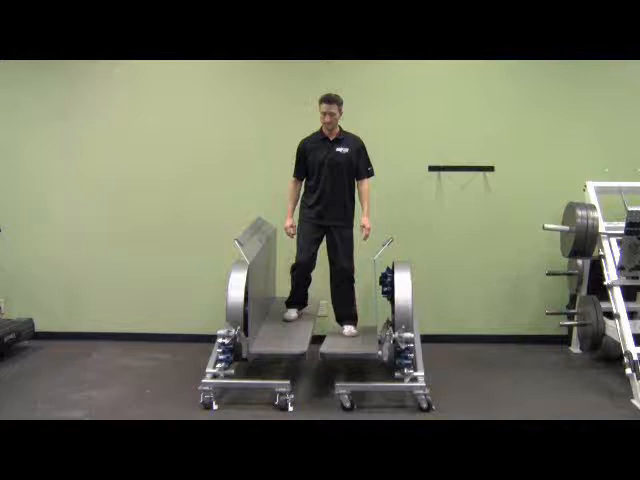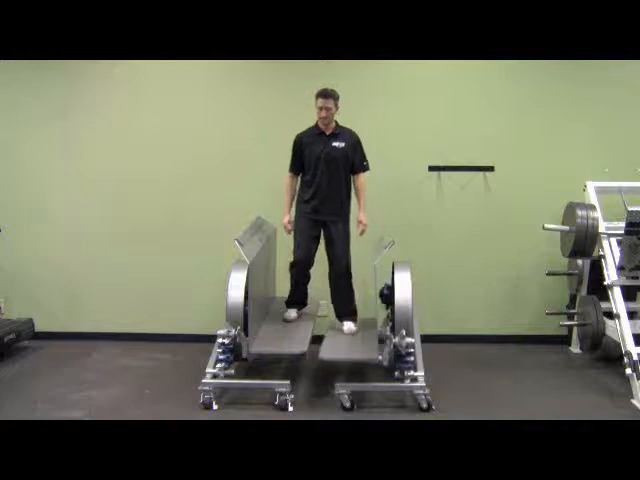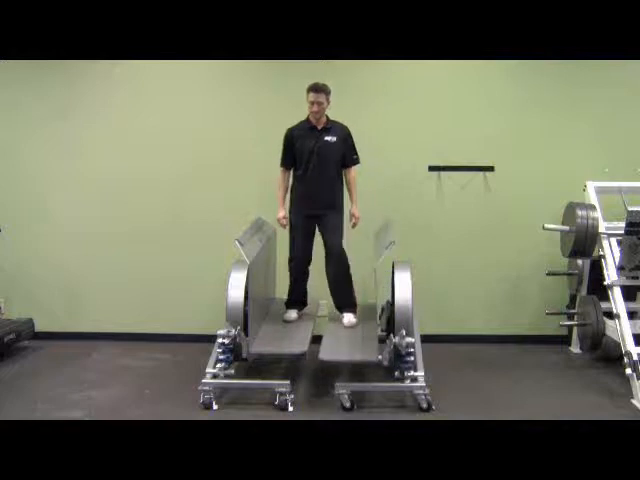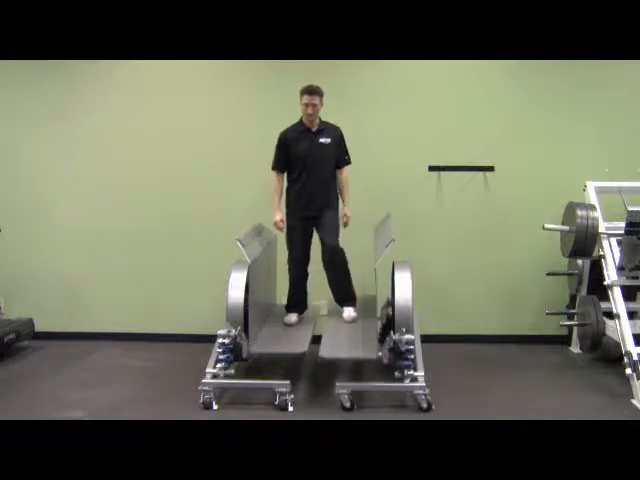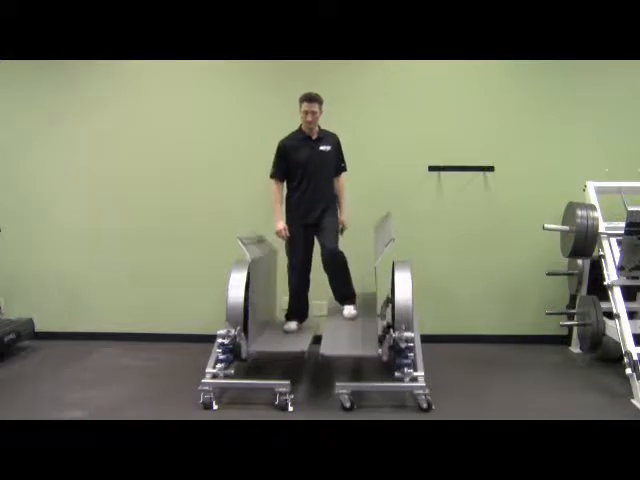
dt=0.2s
person 1, frame 1
left shoulder: (354, 144)
right shoulder: (307, 144)
left elbow: (363, 181)
right elbow: (296, 181)
left wrist: (365, 215)
right wrist: (289, 215)
left hip: (341, 218)
right hip: (311, 216)
left knee: (343, 269)
right knee: (303, 262)
left ankle: (347, 319)
right ankle: (295, 304)
person 1, frame 2
left shoulder: (350, 139)
right shoulder: (303, 139)
left elbow: (358, 176)
right elbow: (293, 176)
left wrist: (362, 211)
right wrist: (287, 211)
left hip: (338, 213)
right hip: (307, 212)
left knee: (340, 265)
right knee: (301, 260)
left ankle: (347, 316)
right ankle: (295, 304)
person 1, frame 3
left shoulder: (341, 132)
right shoulder: (294, 133)
left elbow: (349, 170)
right elbow: (285, 171)
left wrist: (354, 204)
right wrist: (281, 207)
left hip: (331, 207)
right hip: (301, 208)
left knee: (336, 255)
right knee: (299, 257)
left ankle: (347, 308)
right ankle: (295, 304)
person 1, frame 4
left shoulder: (334, 133)
right shoulder: (288, 136)
left elbow: (341, 171)
right elbow: (278, 174)
left wrist: (345, 205)
right wrist: (277, 210)
left hip: (327, 207)
right hip: (298, 209)
left knee: (332, 249)
right knee: (298, 259)
left ankle: (347, 303)
right ankle: (295, 308)
person 1, frame 5
left shoulder: (332, 141)
right shoulder: (287, 144)
left elbow: (337, 178)
right elbow: (277, 183)
left wrist: (342, 211)
right wrist: (279, 219)
left hip: (326, 212)
right hip: (298, 216)
left knee: (332, 252)
right knee: (298, 266)
left ankle: (347, 301)
right ankle: (296, 315)
